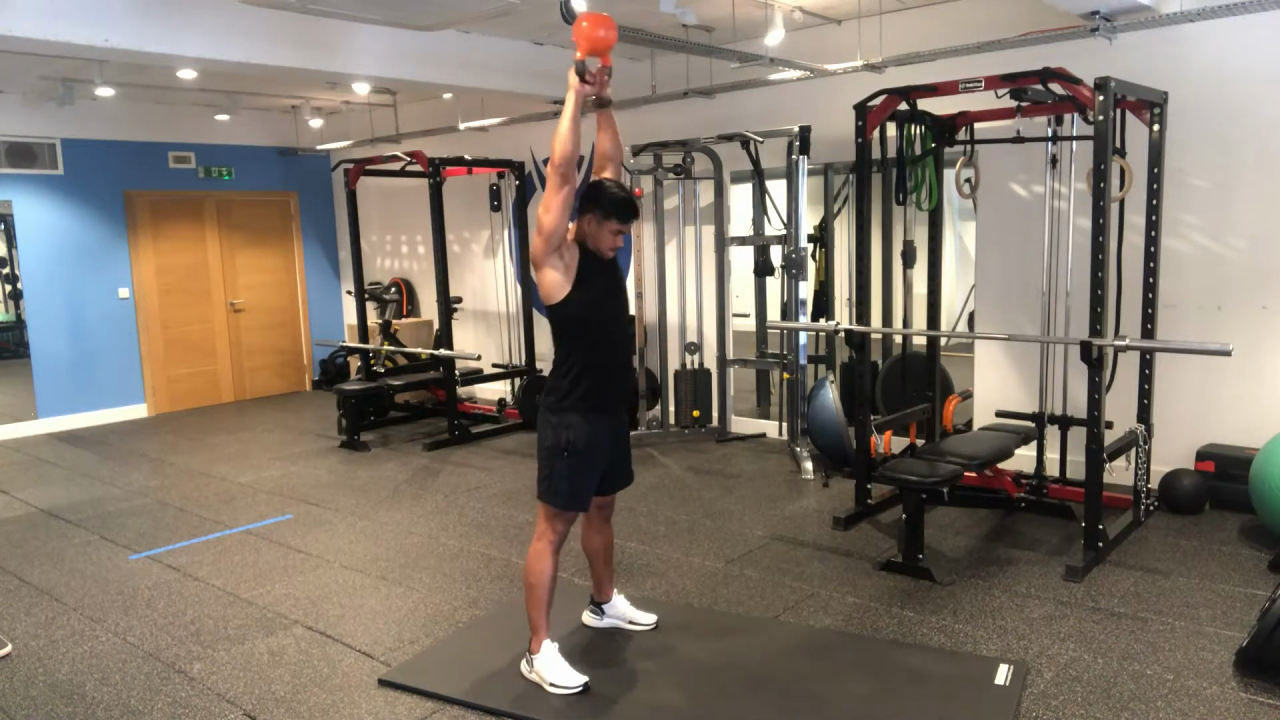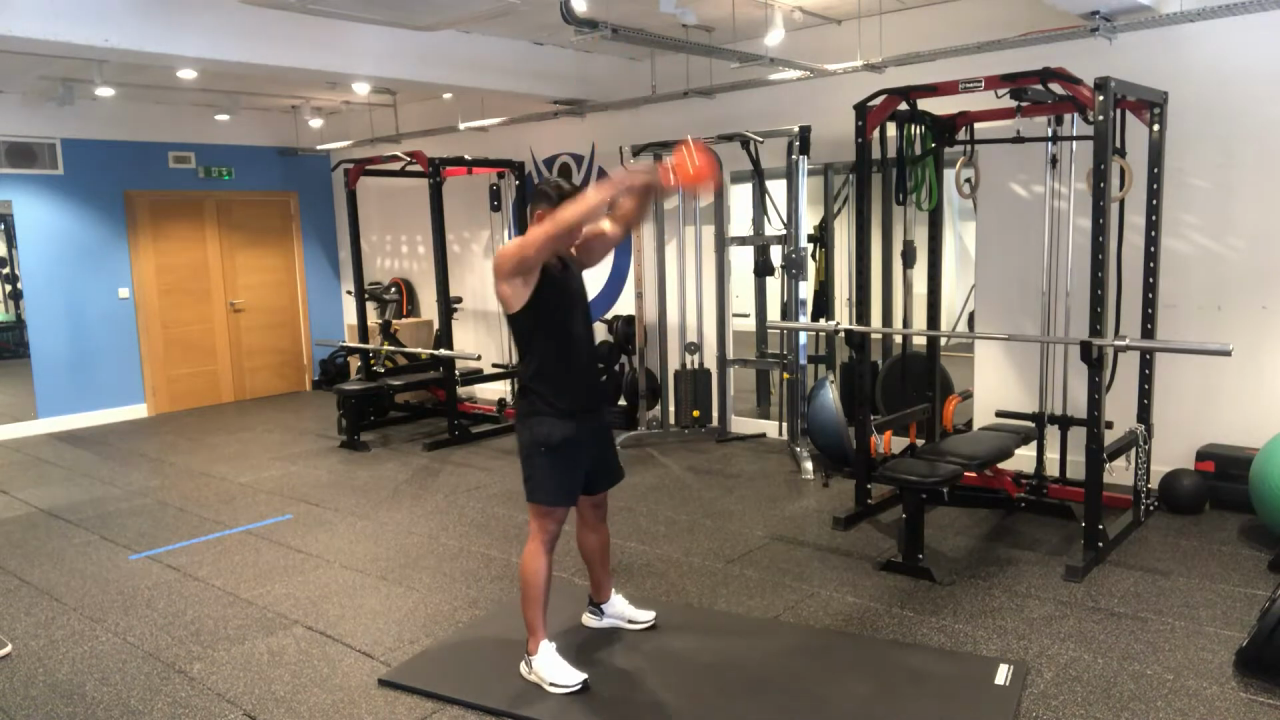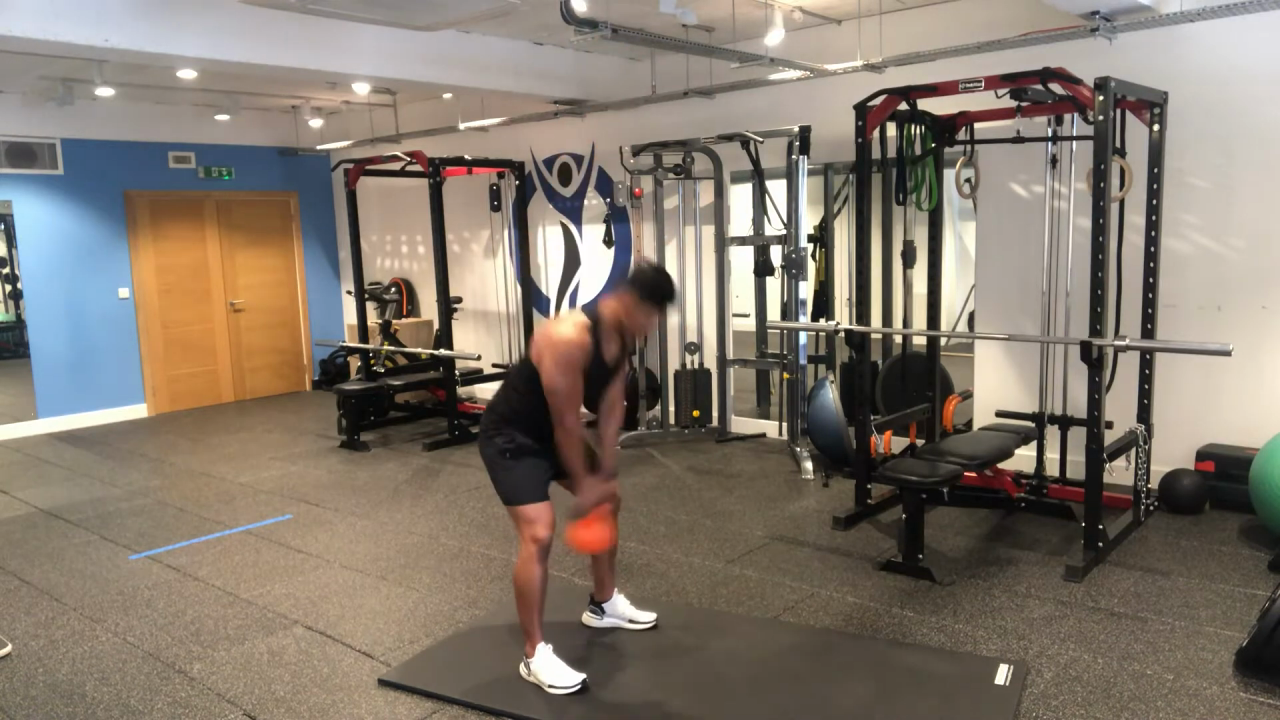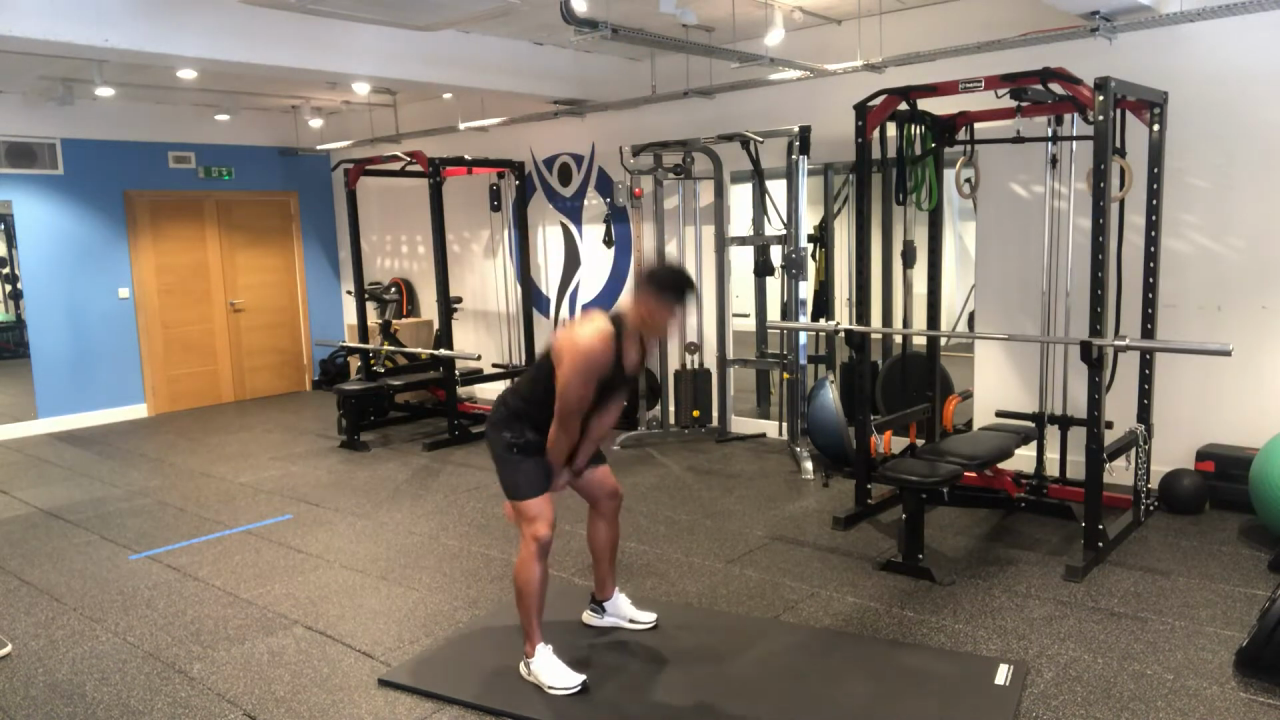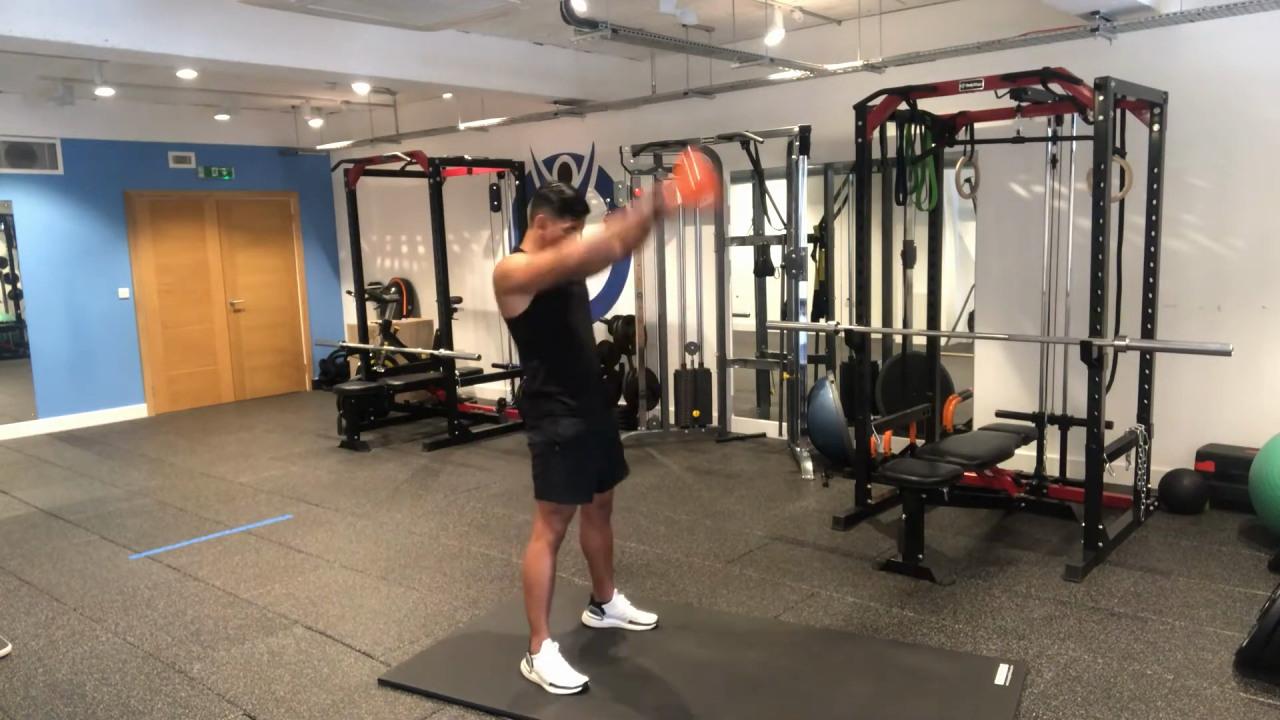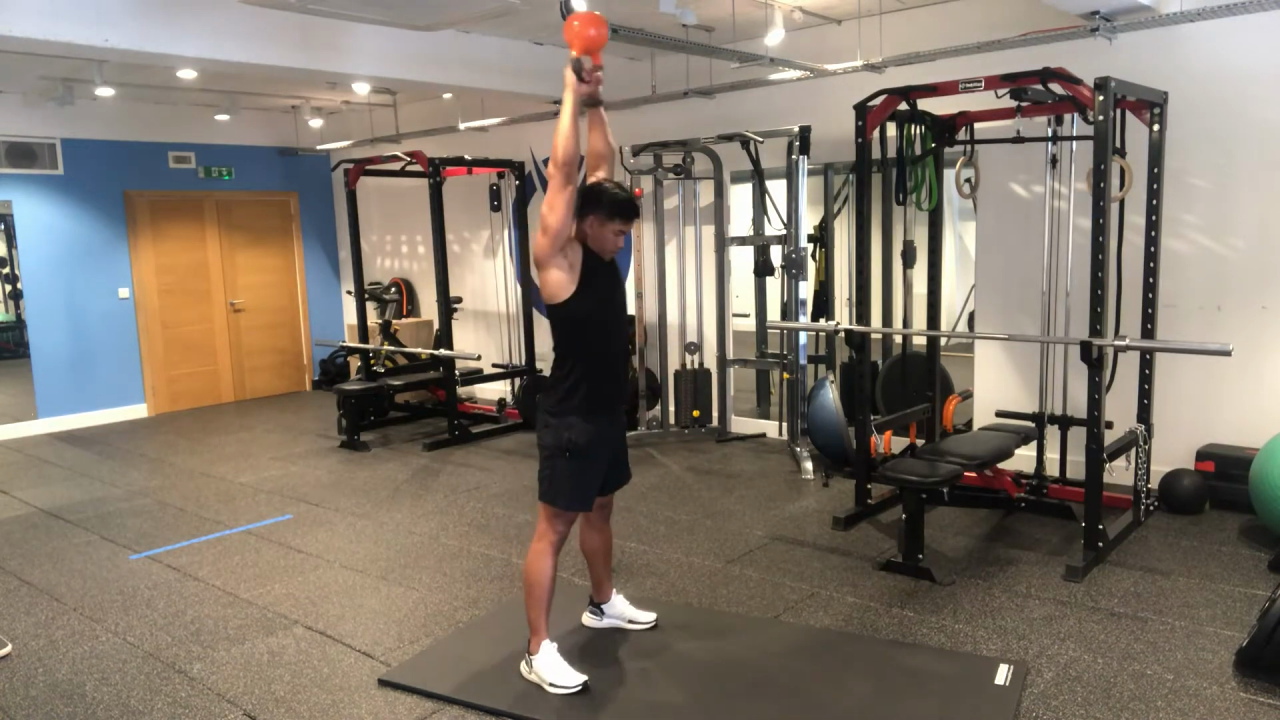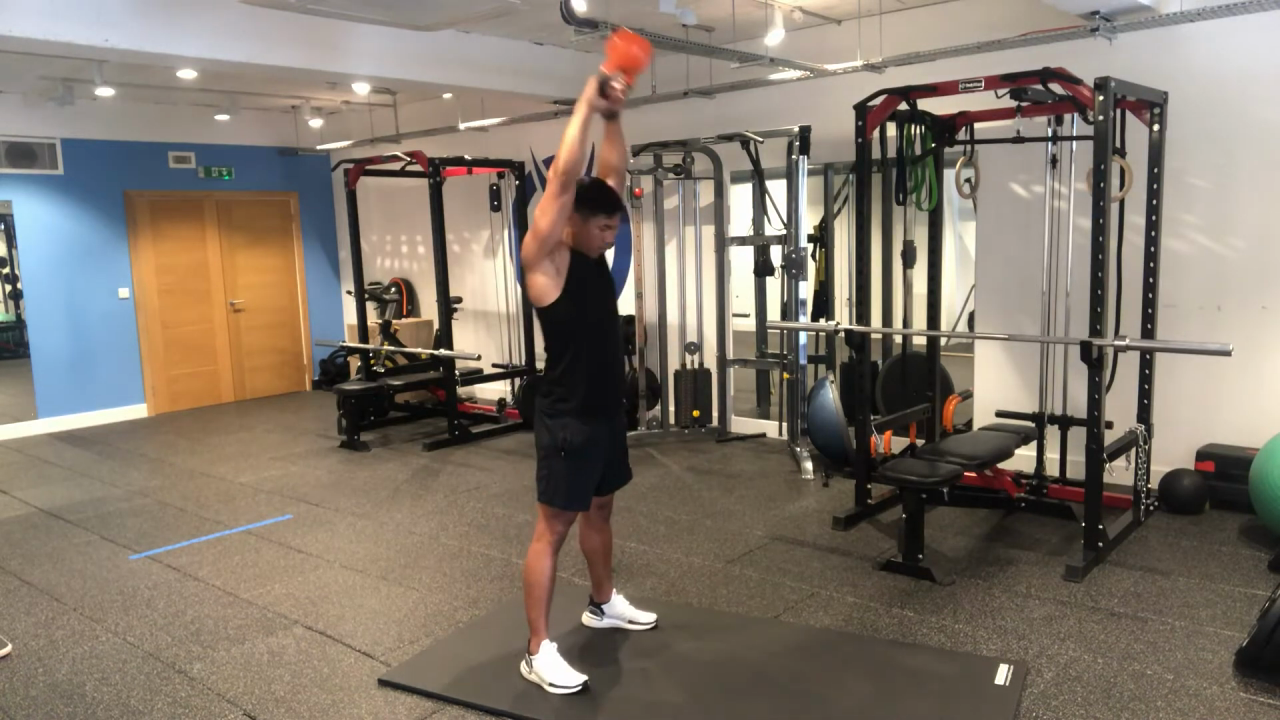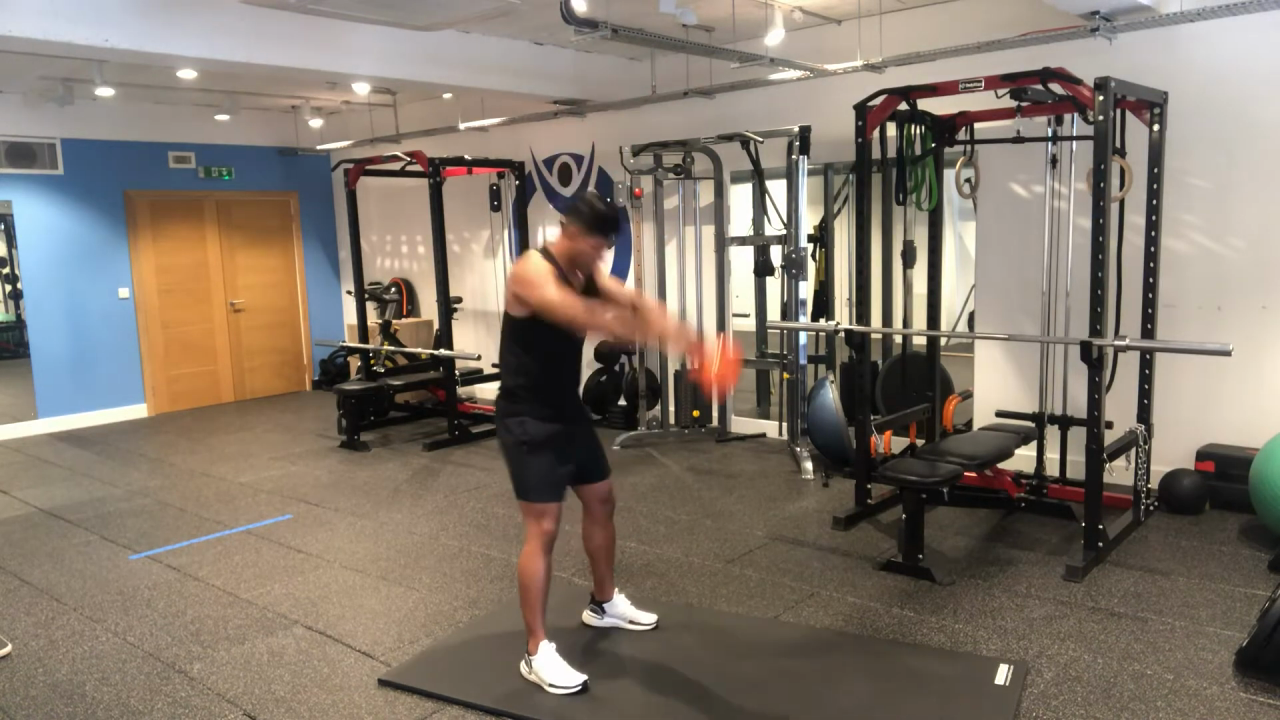
dt=0.4s
person 1, frame 1
left shoulder: (601, 252)
right shoulder: (555, 257)
left elbow: (610, 166)
right elbow: (560, 174)
left wrist: (602, 104)
right wrist: (573, 99)
left hip: (610, 410)
right hip: (571, 417)
left knee: (601, 511)
right knee: (554, 528)
left ankle: (604, 604)
right ankle: (538, 652)
person 1, frame 2
left shoulder: (567, 255)
right shoulder: (514, 262)
left elbow: (615, 225)
right elbow: (568, 223)
left wrist: (645, 189)
right wrist: (622, 180)
left hip: (588, 408)
right hip: (546, 418)
left knee: (595, 509)
right knee: (545, 528)
left ankle: (602, 603)
right ankle: (536, 652)
person 1, frame 3
left shoulder: (623, 339)
right shoulder: (570, 338)
left elbow: (610, 408)
right elbow: (567, 423)
left wrist: (605, 473)
right wrist: (582, 485)
left hip: (551, 430)
right hip: (511, 437)
left knee: (607, 497)
right knee: (539, 533)
left ankle: (603, 603)
right ankle: (533, 653)
person 1, frame 4
left shoulder: (637, 345)
right shoulder: (592, 342)
left elbow: (609, 411)
right elbow: (564, 421)
left wrist: (572, 468)
right wrist: (553, 469)
left hip: (570, 430)
right hip: (519, 424)
left knee: (609, 497)
right knee: (540, 530)
left ankle: (604, 603)
right ankle: (535, 655)
person 1, frame 5
left shoulder: (568, 270)
right shoulder: (513, 272)
left elbow: (618, 248)
right elbow: (571, 255)
left wrist: (646, 217)
right wrist: (635, 215)
left hip: (596, 408)
right hip: (556, 417)
left knee: (599, 509)
right knee: (551, 528)
left ankle: (604, 603)
right ankle: (539, 653)
person 1, frame 6
left shoulder: (602, 254)
right shoulder: (559, 257)
left elbow: (602, 165)
right elbow: (563, 173)
left wrist: (594, 104)
right wrist: (571, 99)
left hip: (608, 414)
right hip: (571, 419)
left knee: (599, 513)
right knee: (554, 529)
left ankle: (603, 603)
right ankle: (538, 652)
person 1, frame 7
left shoulder: (592, 252)
right shoulder: (545, 257)
left elbow: (611, 175)
right elbow: (563, 180)
left wrist: (614, 114)
right wrist: (585, 106)
left hip: (606, 411)
right hip: (567, 418)
left knee: (599, 511)
right knee: (553, 529)
left ankle: (603, 604)
right ankle: (537, 653)
person 1, frame 8
left shoulder: (587, 270)
right shoulder: (532, 272)
left elbow: (635, 303)
right elbow: (590, 319)
left wrist: (679, 330)
right wrist: (664, 334)
left hip: (569, 412)
right hip: (527, 420)
left knee: (601, 503)
right knee: (544, 528)
left ankle: (604, 605)
right ankle: (537, 653)
